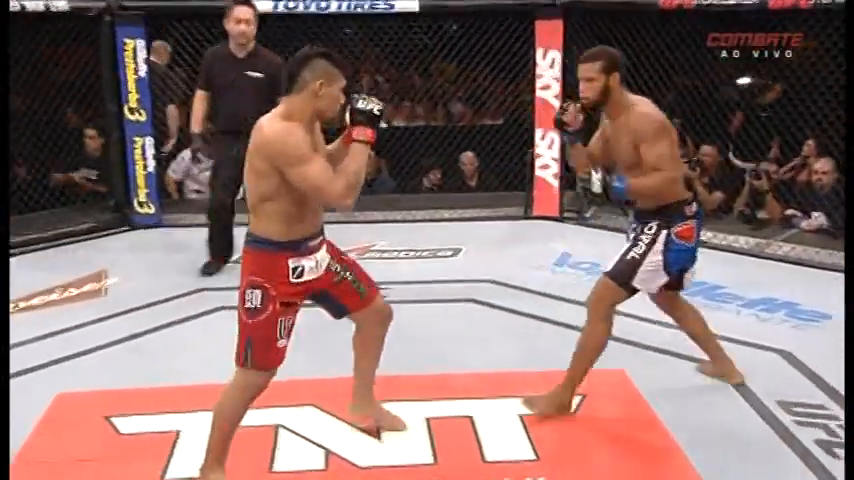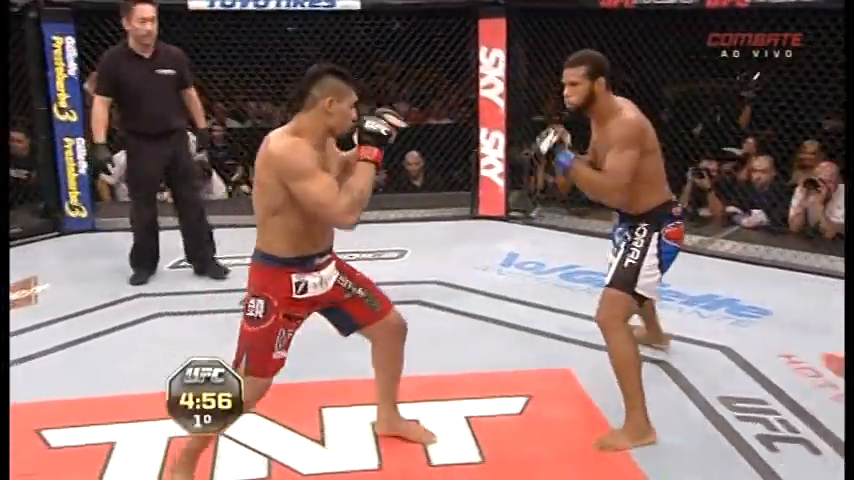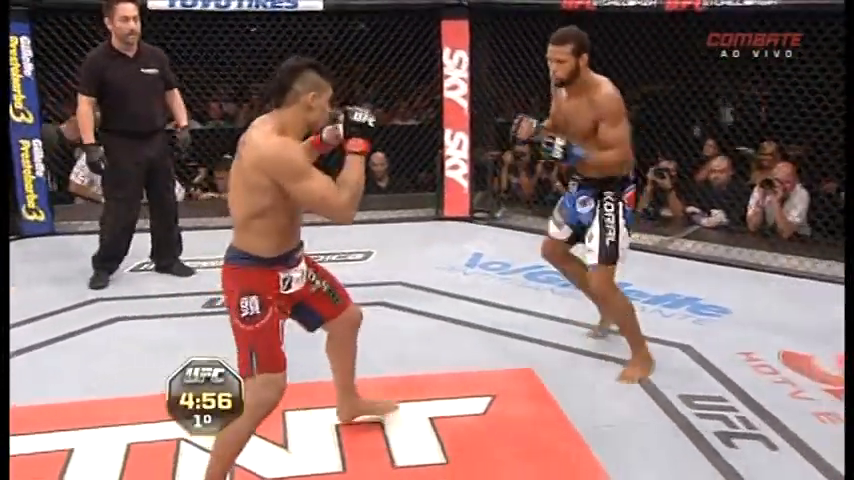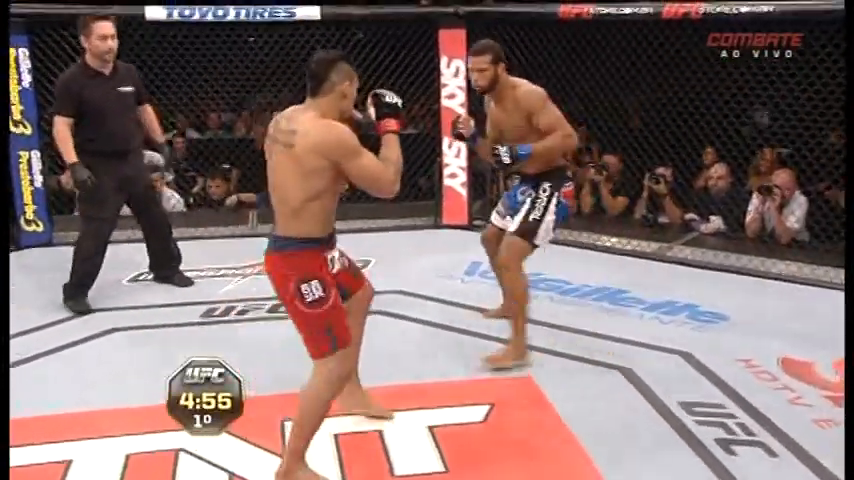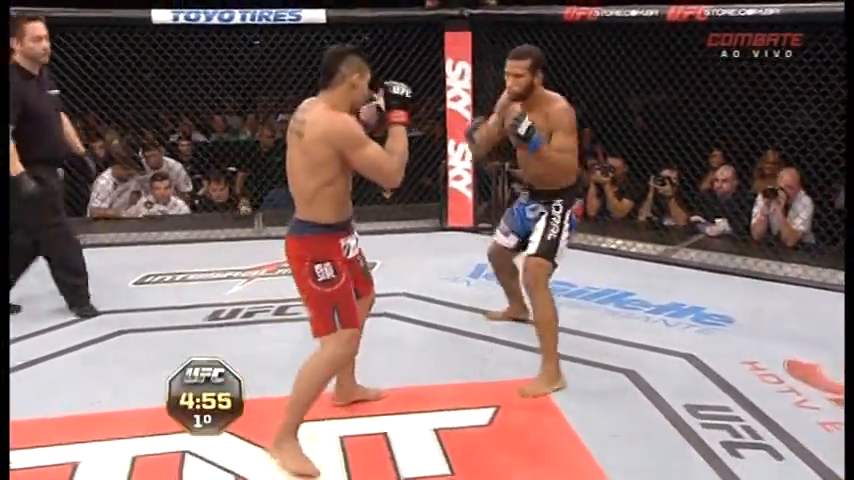
dt=0.5s
person 1, frame 1
left shoulder: (305, 126)
right shoulder: (279, 134)
left elbow: (323, 165)
right elbow: (338, 195)
left wrist: (356, 132)
right wrist: (363, 134)
left hip: (313, 250)
right hip: (273, 263)
left knee: (376, 311)
right knee: (254, 376)
left ankle: (365, 406)
person 1, frame 2
left shoulder: (322, 141)
right shoulder: (285, 150)
left elbow: (341, 171)
right elbow: (345, 213)
left wrist: (369, 145)
right wrist: (371, 151)
left hip: (323, 265)
right hip: (278, 277)
left knee: (392, 327)
right knee: (248, 387)
left ankle: (388, 417)
person 1, frame 3
left shoulder: (272, 127)
right shoulder: (273, 149)
right elbow: (342, 208)
left wrist: (333, 138)
right wrist: (358, 145)
left hip: (289, 263)
right hip: (255, 275)
left knee: (346, 317)
right knee: (264, 391)
left ankle: (349, 402)
person 1, frame 4
left shoulder: (285, 119)
right shoulder: (331, 134)
right elbow: (388, 185)
right wrist: (389, 125)
left hip: (312, 248)
right hip: (299, 260)
left knee: (359, 295)
right knee: (335, 365)
left ankle: (353, 392)
person 1, frame 5
left shoulder: (310, 110)
right shoulder: (337, 125)
right elbow: (392, 174)
left wrist: (368, 117)
right wrist: (398, 117)
left hip: (333, 234)
right hip: (318, 244)
left knee: (361, 300)
right knee: (338, 343)
left ankle: (345, 388)
right ankle: (285, 441)
person 2, frame 1
left shoulder: (645, 119)
right shoulder: (613, 115)
left elbow: (672, 180)
right elbow: (590, 165)
left wrist: (619, 187)
right wrist: (573, 134)
left hip: (669, 224)
right hip: (658, 220)
left knee: (600, 302)
right knee: (668, 297)
left ankle: (562, 397)
right ankle: (723, 364)
person 2, frame 2
left shoulder: (626, 123)
right shoulder: (601, 115)
left elbow: (609, 190)
right elbow: (597, 167)
left wrist: (563, 157)
right wrist: (567, 155)
left hip: (654, 226)
right hip: (633, 218)
left knee: (609, 316)
right knee: (625, 281)
left ankle: (638, 425)
right ankle: (654, 333)
person 2, frame 3
left shoulder: (606, 98)
right shoulder: (560, 88)
left elbow: (622, 160)
left wrist: (574, 153)
right wrist: (534, 133)
left hip: (609, 193)
right hip: (581, 187)
left knee: (599, 282)
right knee: (552, 251)
left ankle: (642, 355)
right ankle: (609, 311)
person 2, frame 4
left shoulder: (528, 95)
right shoulder: (491, 101)
left elbow: (568, 139)
right elbow: (493, 151)
left wrist: (521, 152)
right wrist: (471, 137)
left hip: (548, 185)
right hip: (523, 181)
left knee: (507, 258)
right knee: (491, 238)
left ankle: (517, 346)
right ankle: (510, 305)
person 2, frame 5
left shoulder: (559, 112)
right shoulder: (508, 102)
left elbow: (567, 171)
right elbow: (482, 145)
left wrist: (534, 139)
right wrist: (476, 135)
left hip: (559, 202)
right hip: (531, 196)
left knee: (535, 278)
right knee: (499, 253)
left ankle: (551, 372)
right ankle: (518, 308)
person 3, frame 1
left shoulder: (270, 62)
right shoulder: (213, 58)
right elbow: (202, 96)
right wrist: (196, 135)
right hip: (226, 141)
right knee: (218, 203)
right ankle: (218, 254)
person 3, frame 2
left shoulder: (173, 56)
right shoulder: (113, 60)
left elbow: (188, 93)
right elbow: (101, 104)
left wrist: (202, 129)
right wrist: (100, 145)
left hip: (176, 140)
right hip: (140, 145)
left knee: (192, 203)
right knee: (143, 208)
left ankle: (204, 260)
right ankle: (143, 264)
person 3, frame 3
left shoulder: (155, 56)
right shoulder: (97, 60)
left elbow: (172, 94)
right elbow: (85, 105)
left wrist: (183, 127)
right wrist: (90, 146)
left hip: (157, 141)
right hip: (120, 145)
left knee: (165, 203)
right knee: (120, 209)
left ankle: (167, 259)
right ankle: (104, 266)
person 3, frame 4
left shoulder: (127, 73)
right shoulder: (72, 80)
left elbow: (143, 109)
right elbow: (61, 126)
left wrist: (161, 143)
right wrist: (74, 165)
left hip: (132, 160)
right hip: (96, 166)
left knee: (156, 217)
right knee: (97, 228)
left ankle: (166, 269)
right ankle: (75, 291)
person 3, frame 5
left shoulder: (45, 77)
right shoulder: (12, 83)
left elbow: (59, 118)
right elbow: (7, 135)
left wrist: (80, 153)
right wrist: (19, 176)
left hip: (49, 171)
right hip: (33, 175)
left knee: (29, 239)
right knee: (58, 236)
right ankle: (77, 296)
